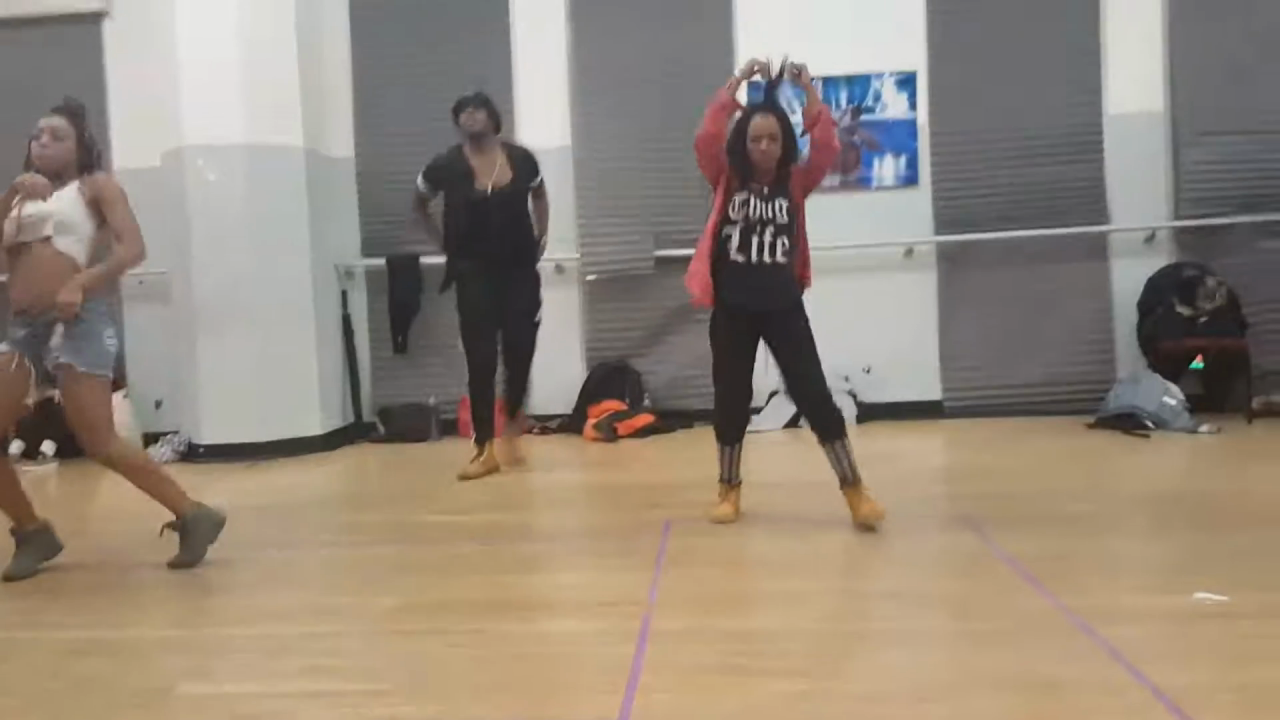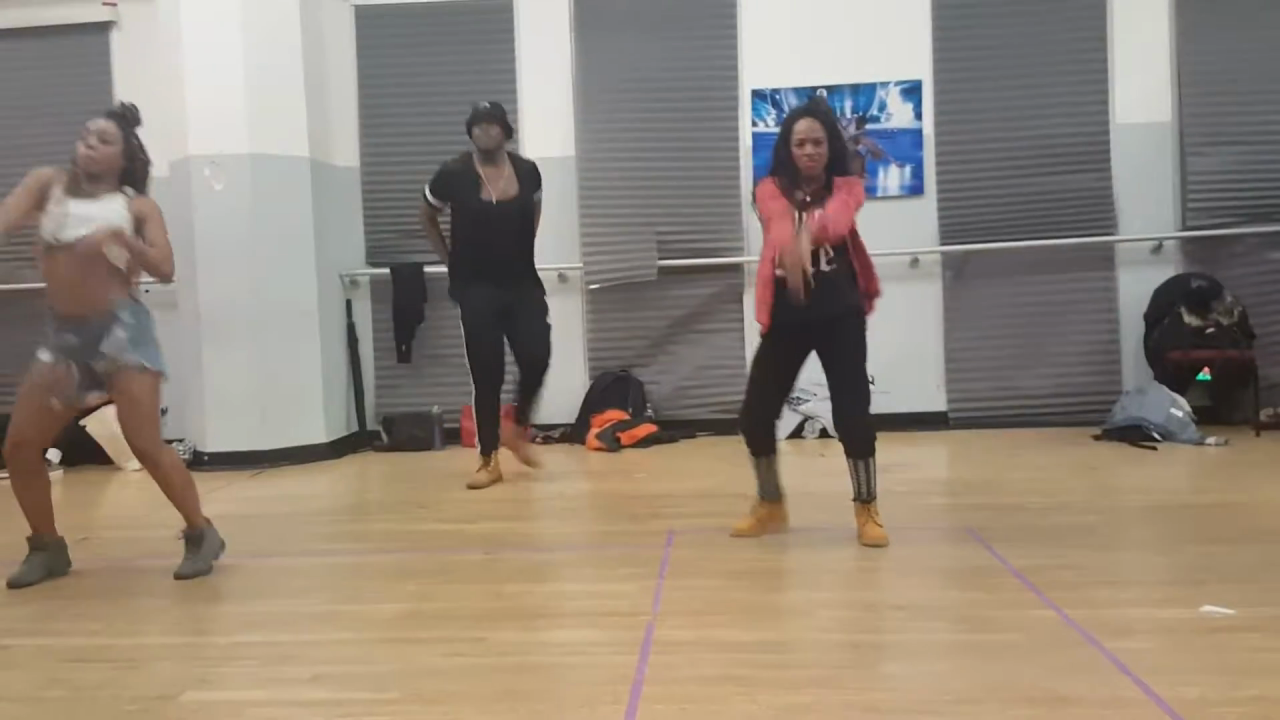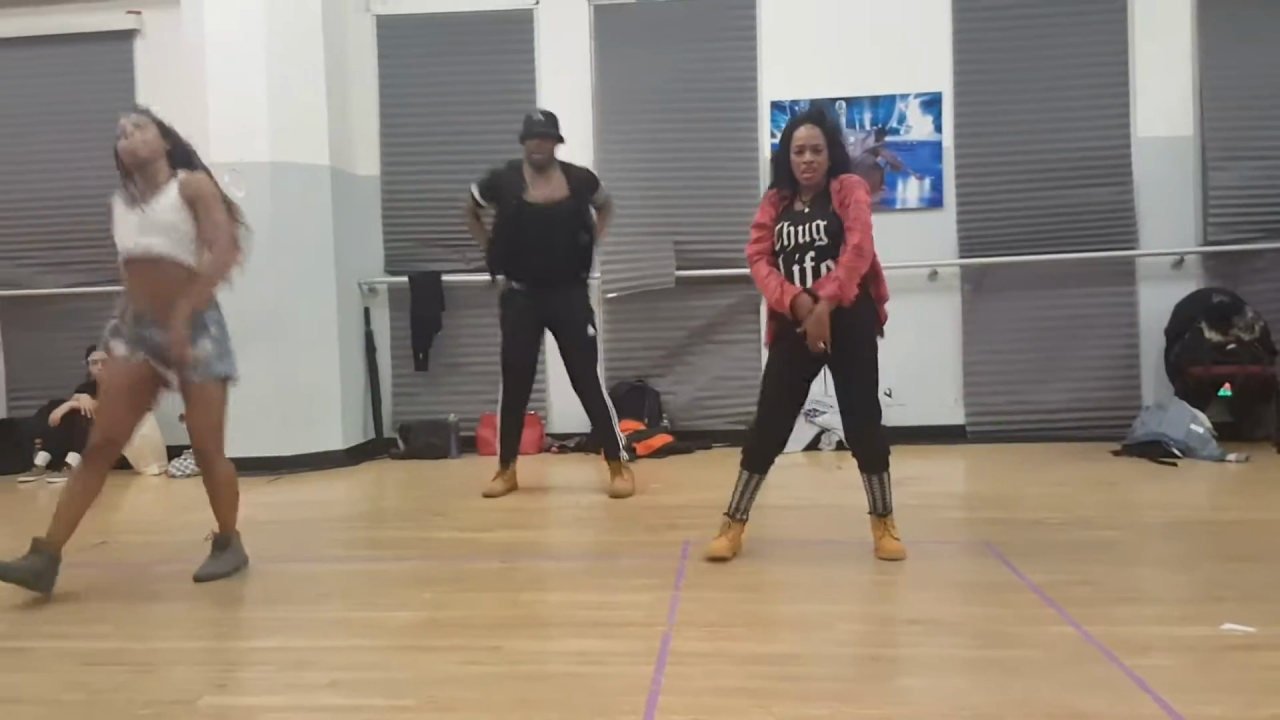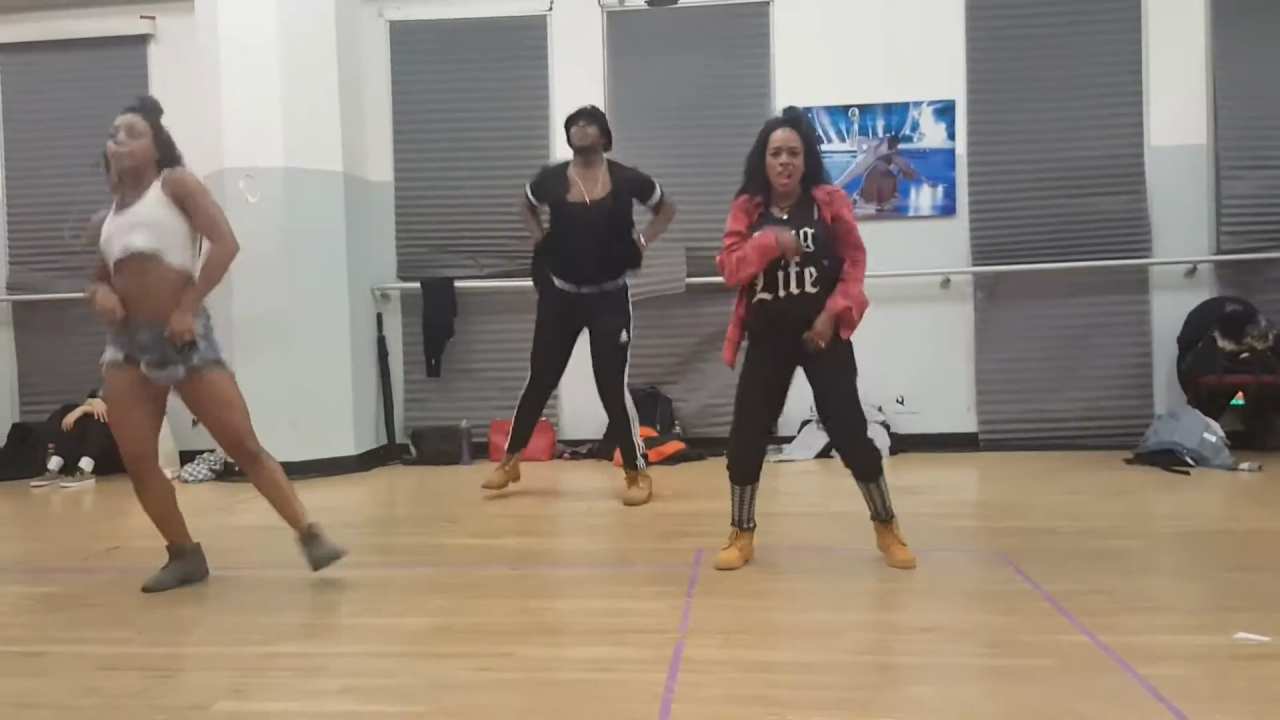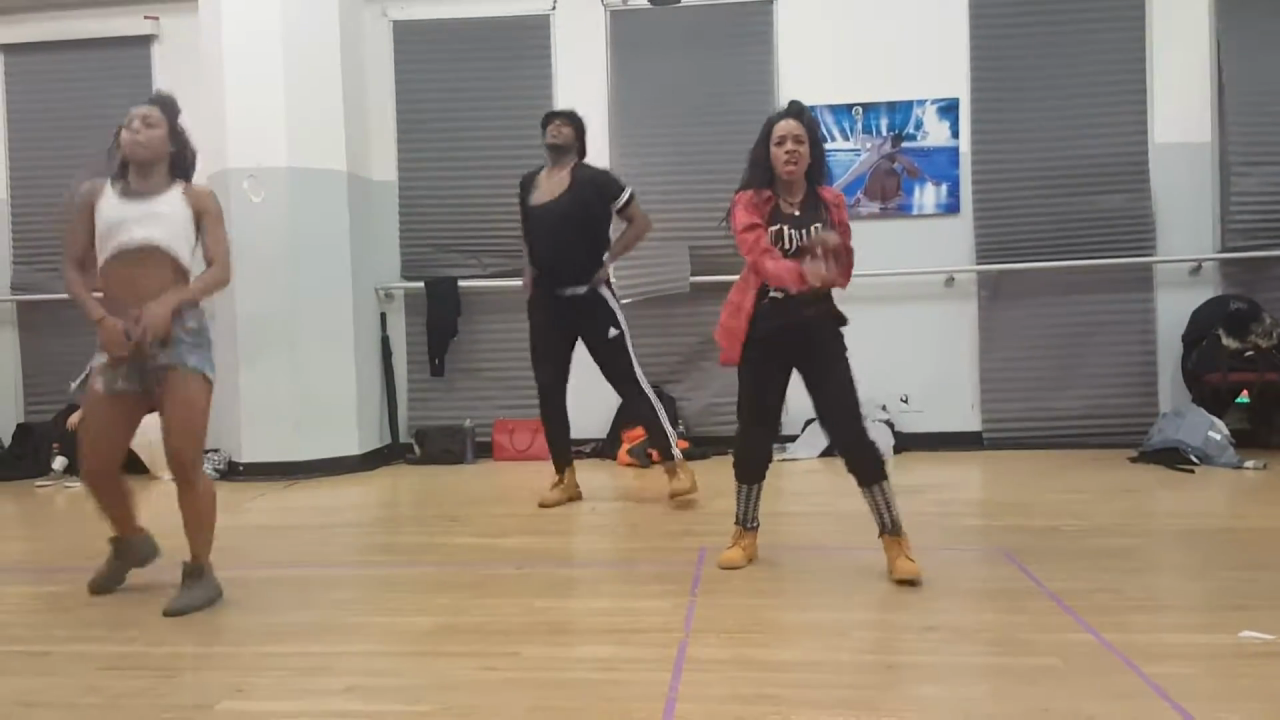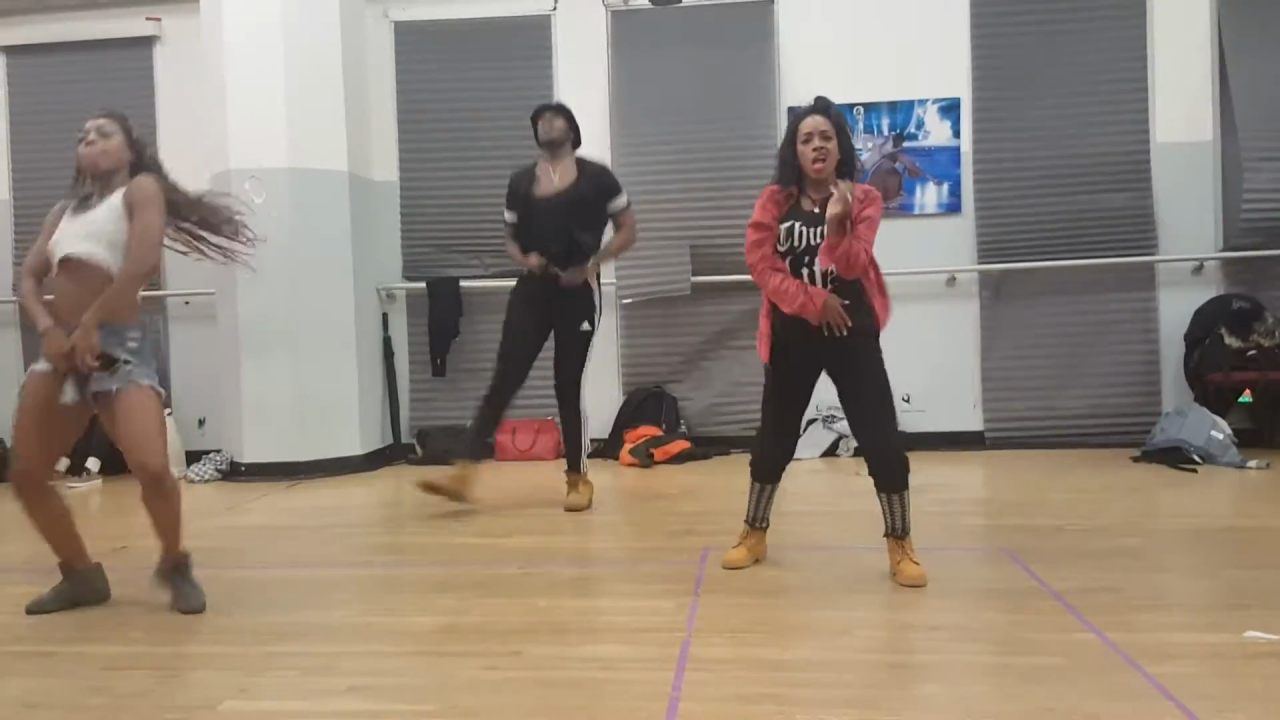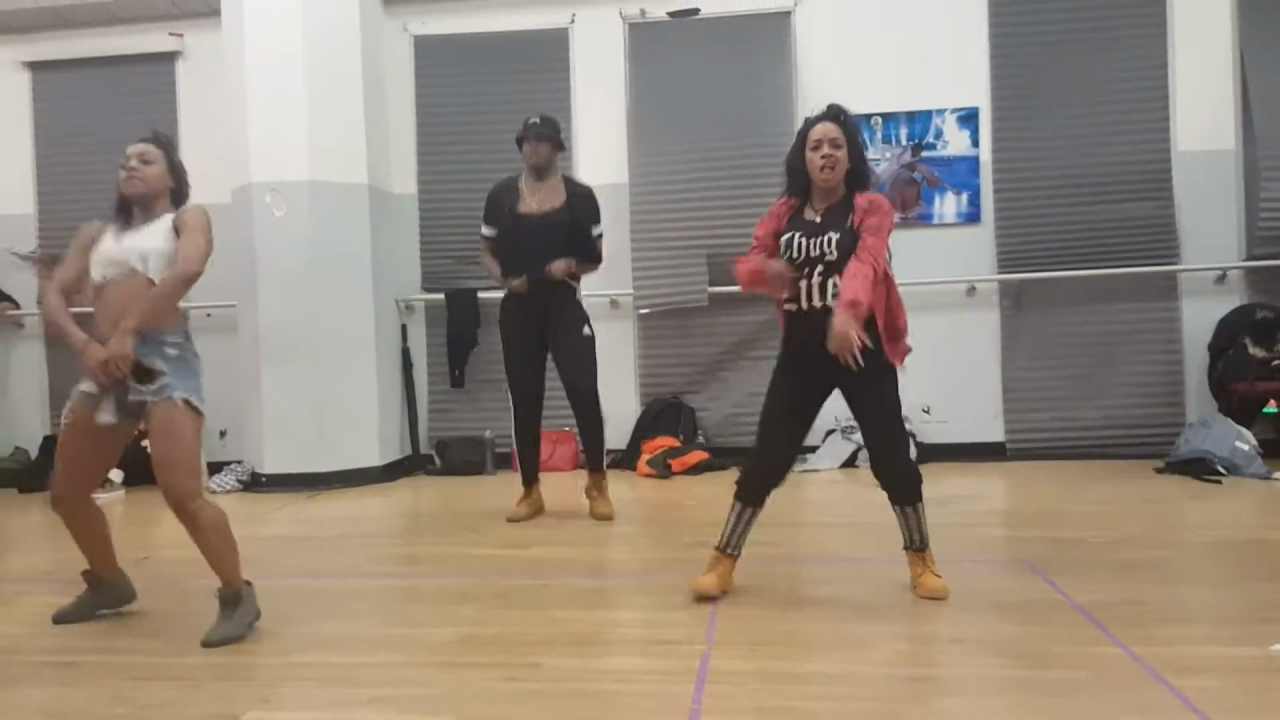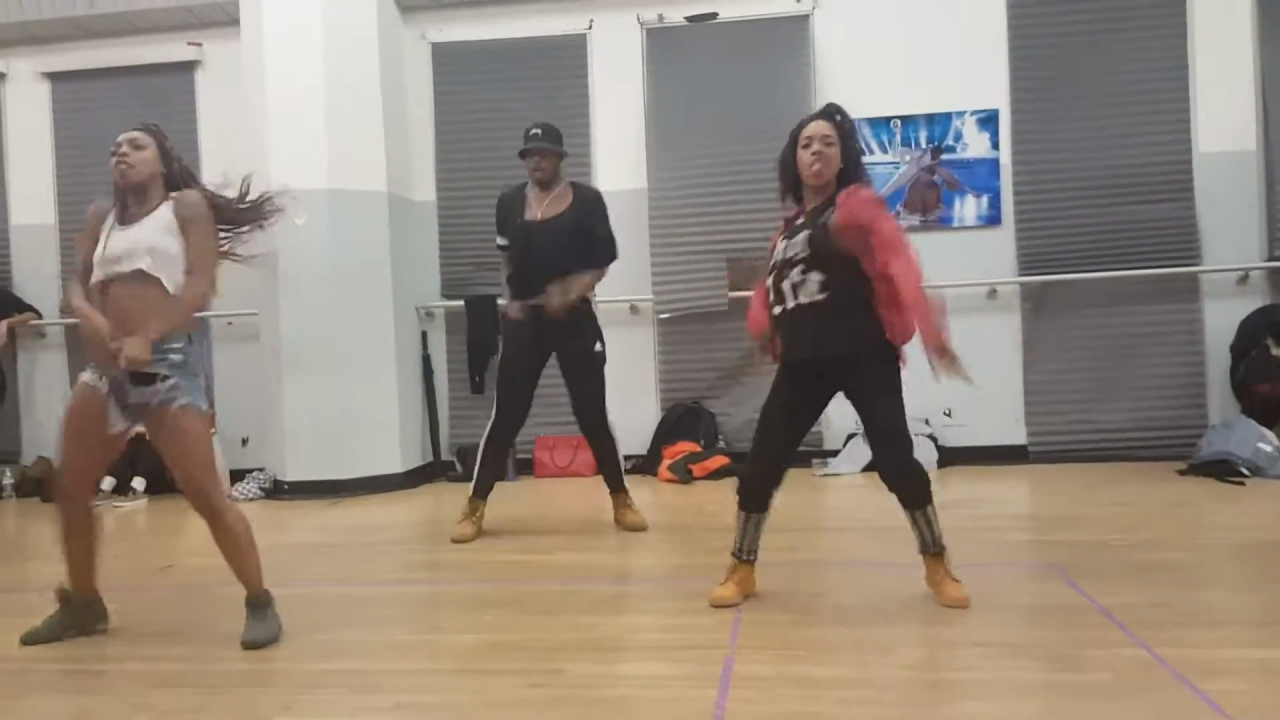
dt=0.4s
person 1, frame 1
left shoulder: (97, 186)
left elbow: (133, 248)
left wrist: (82, 284)
left hip: (75, 324)
left knee: (100, 444)
left ankle: (193, 517)
person 1, frame 2
left shoulder: (140, 206)
right shoulder: (47, 182)
left elbow: (166, 269)
left wrist: (121, 238)
left hip: (123, 329)
right hip: (64, 333)
left knee: (146, 445)
left ankle: (201, 536)
right ankle: (47, 547)
person 1, frame 3
left shoulder: (193, 184)
right shoulder: (121, 202)
left elbow: (221, 254)
left wrist: (181, 316)
right wrist: (131, 316)
left hip: (195, 328)
right hip: (135, 333)
left knee: (207, 449)
right knee: (101, 445)
left ankle: (228, 544)
right ankle: (45, 555)
person 1, frame 4
left shoulder: (176, 183)
right shoulder: (104, 219)
left elbow: (225, 243)
right elbow: (100, 278)
left wrist: (188, 307)
right wrist: (100, 294)
left hip: (186, 336)
right hip: (126, 343)
left knee: (243, 444)
right knee: (137, 460)
left ankle: (308, 536)
right ankle: (185, 554)
person 1, frame 5
left shoulder: (196, 199)
right shoulder: (94, 195)
left elbow: (220, 271)
right elbow: (74, 268)
left wrist: (167, 306)
right wrist: (102, 319)
left hip: (179, 335)
right hip: (118, 340)
left knee: (185, 462)
right knee: (96, 468)
left ankle: (199, 573)
right ankle: (130, 540)
person 1, frame 6
left shoulder: (142, 190)
right shoulder: (62, 212)
left elbow: (144, 263)
right elbow: (28, 279)
left wrist: (89, 324)
right wrist: (49, 330)
left hip: (123, 346)
right hip: (62, 350)
left knee: (149, 467)
right knee: (25, 475)
left ankle: (176, 564)
right ankle: (83, 575)
person 1, frame 7
left shoulder: (190, 217)
right shoulder: (96, 235)
left elbow: (187, 272)
right elbow: (54, 299)
left wrist: (128, 333)
right wrist: (86, 345)
left hip: (166, 357)
right hip: (108, 367)
left knee: (181, 493)
right knee: (66, 492)
left ankle: (237, 597)
right ankle: (107, 580)
person 1, frame 8
left shoulder: (187, 206)
right shoulder: (100, 218)
left elbow: (200, 285)
right elbow: (78, 287)
left wrist: (149, 338)
right wrist: (90, 322)
left hip: (168, 363)
right hip: (103, 363)
left knee: (205, 495)
right knee: (73, 491)
left ankle: (259, 603)
right ankle: (82, 604)
person 2, frame 1
left shoulder: (795, 181)
right shoulder: (727, 179)
left elbow: (827, 147)
right elbow: (706, 139)
left wrist: (808, 91)
right wrist: (736, 84)
left hip: (784, 307)
right hip: (732, 308)
left knee: (814, 396)
right knee: (730, 401)
left ankle: (854, 490)
right ankle: (729, 489)
person 2, frame 2
left shoulder: (847, 187)
right shoulder: (771, 188)
left elbow: (837, 222)
right elbow: (778, 225)
left wrist: (809, 230)
right wrist: (794, 240)
left hip: (839, 313)
right hip: (787, 312)
left knee: (852, 411)
right knee: (755, 414)
left ankle: (866, 508)
right ankle: (770, 503)
person 2, frame 3
left shoulder: (849, 189)
right shoulder: (775, 202)
left elbow: (857, 247)
right elbow: (759, 261)
left wrist: (826, 302)
right wrist: (793, 299)
left hip: (848, 322)
right hip: (792, 327)
left knee: (864, 425)
right knee: (769, 426)
left ankle: (883, 522)
right ankle: (733, 525)
person 2, frame 4
left shoulder: (829, 200)
right shoulder: (746, 208)
left elbow: (854, 259)
right elbow: (730, 270)
left wrist: (836, 309)
right wrist: (766, 244)
left hip: (821, 333)
right hip: (767, 336)
left knee: (850, 434)
right knee: (747, 436)
left ankle: (886, 529)
right ankle: (741, 535)
person 2, frame 5
left shoulder: (831, 202)
right shoulder: (749, 204)
left elbow: (841, 274)
right elbow: (763, 263)
left wrist: (836, 247)
right wrist: (801, 272)
left hip: (819, 331)
right hip: (765, 334)
left knee: (851, 436)
right knee: (753, 438)
left ankle: (895, 543)
right ankle: (745, 535)
person 2, frame 6
left shoulder: (863, 198)
right shoulder: (774, 200)
left elbow: (853, 263)
right elbow: (761, 263)
left wrist: (837, 225)
right wrist: (811, 300)
left hip: (853, 336)
right hip: (793, 336)
left knee: (882, 442)
right knee: (774, 440)
left ankle: (900, 547)
right ankle: (754, 533)
person 2, frame 7
left shoulder: (871, 209)
right shoulder: (783, 212)
left elbow: (867, 266)
right elbow: (751, 264)
left wrist: (848, 310)
right wrist: (765, 270)
left hip: (862, 350)
right hip: (800, 354)
left knee: (892, 462)
right knee: (768, 460)
left ankle: (919, 558)
right ankle: (723, 562)
person 2, frame 8
left shoulder: (856, 205)
right shoulder: (789, 216)
left elbow: (899, 263)
right elbow: (773, 281)
left wrist: (930, 328)
right wrist: (762, 313)
left hip: (864, 355)
right hip: (803, 364)
left knee: (897, 465)
right knee: (760, 466)
left ankle: (937, 564)
right ankle: (742, 569)
person 3, frame 1
left shoulder: (521, 158)
right shoulder: (446, 166)
left elbow: (540, 197)
right elbow: (419, 203)
left wrist: (541, 241)
right wrist: (445, 244)
left hip: (519, 272)
right hip: (475, 274)
left knee: (519, 357)
right knee: (481, 360)
left ankle: (511, 428)
right ankle: (484, 449)
person 3, frame 2
left shoulder: (526, 171)
right shoulder: (453, 173)
right elbow: (428, 218)
left wrist: (525, 250)
right wrist: (450, 258)
left hip: (521, 281)
right hip: (475, 287)
left knee: (536, 359)
right knee: (486, 373)
left ankle: (519, 428)
right ankle: (488, 461)
person 3, frame 3
left shoulder: (579, 178)
right shoulder: (503, 179)
left elbow: (604, 209)
right elbow: (471, 212)
left wrist: (591, 245)
right wrist: (491, 251)
left hip: (570, 295)
right hip: (521, 297)
left knee: (587, 381)
right knee: (515, 384)
left ankle: (619, 465)
right ankle: (506, 470)
person 3, frame 4
left shoulder: (626, 178)
right shoulder: (550, 178)
left elbow: (667, 209)
right elbow: (528, 210)
left wrist: (641, 243)
right wrist: (541, 247)
left hip: (609, 296)
right hip: (561, 295)
left knee: (612, 386)
right knee: (540, 380)
left ankle: (637, 473)
right ankle: (510, 461)
person 3, frame 5
left shoulder: (594, 180)
right shoulder: (528, 183)
left elbow: (640, 222)
left wrist: (606, 259)
right wrist: (529, 271)
left hip: (590, 297)
right hip: (547, 301)
left knee: (629, 381)
right knee: (549, 391)
left ankle: (676, 464)
right ankle: (566, 478)
person 3, frame 6
left shoulder: (596, 175)
right shoulder: (521, 180)
left elbow: (628, 232)
right elbow: (510, 237)
left wrist: (593, 263)
right wrist: (525, 260)
left hip: (577, 292)
right hip: (533, 289)
left knee: (567, 386)
right knee: (504, 378)
left ankle: (577, 479)
right ankle: (464, 472)
person 3, frame 7
left shoulder: (579, 196)
right shoulder: (501, 195)
left elbow: (596, 258)
right elbow: (488, 253)
left wrist: (571, 267)
right wrist: (504, 279)
left hip: (565, 305)
right hip: (519, 308)
left knee: (584, 393)
right knee: (525, 402)
left ankle: (596, 484)
right ankle: (531, 491)
person 3, frame 8
left shoulder: (587, 200)
right shoulder: (510, 201)
left elbow: (603, 261)
left wrist: (572, 290)
right wrist: (510, 300)
left hip: (575, 319)
right hip: (526, 321)
left knee: (592, 416)
right knee: (507, 415)
left ankle: (621, 500)
right ankle: (474, 509)
